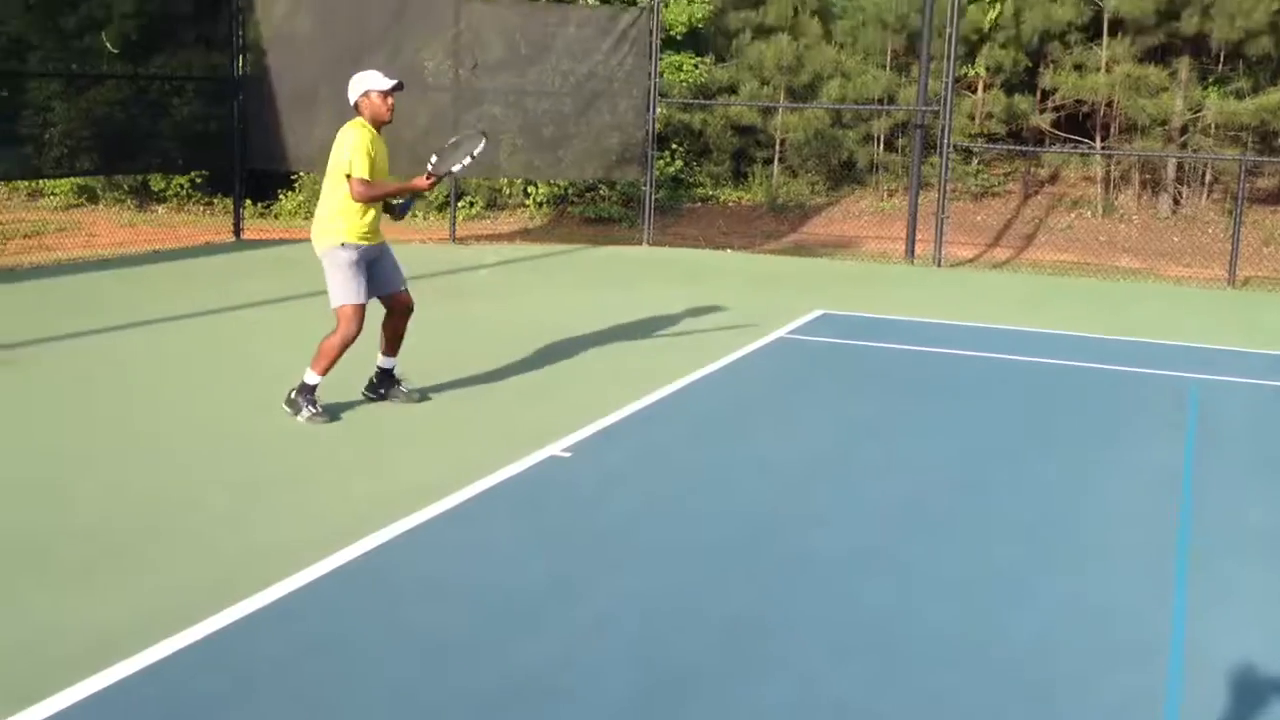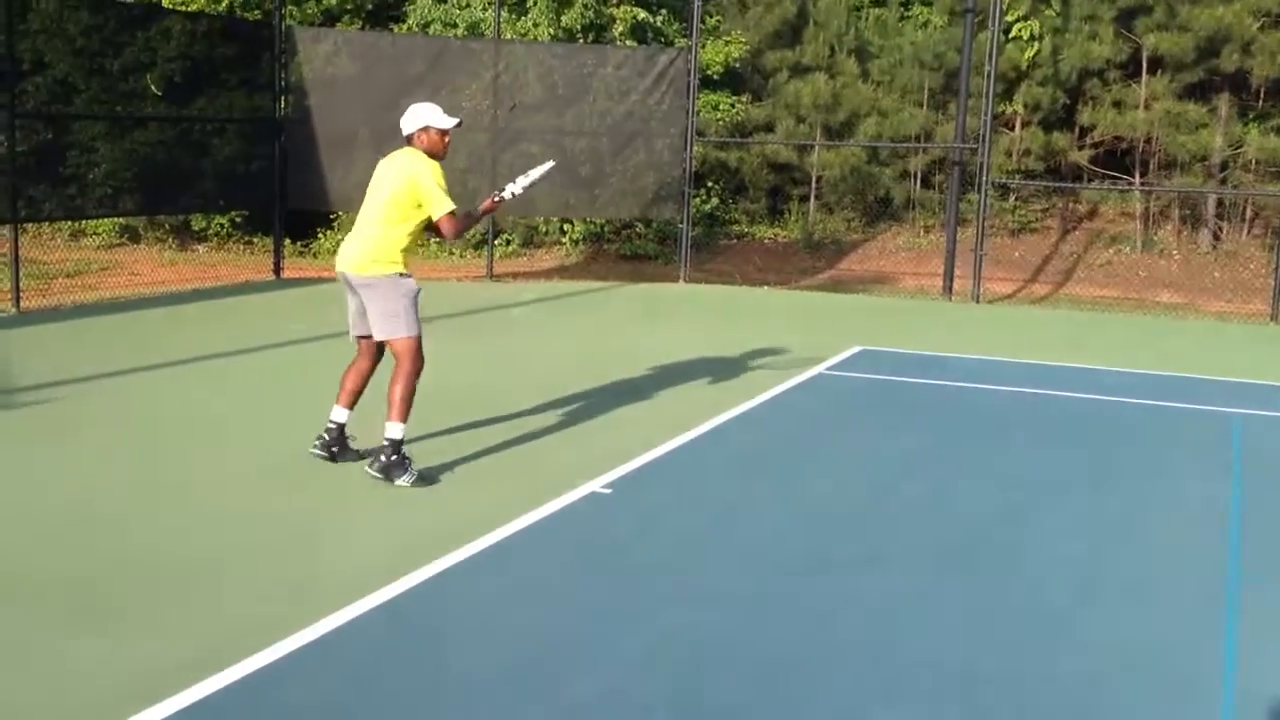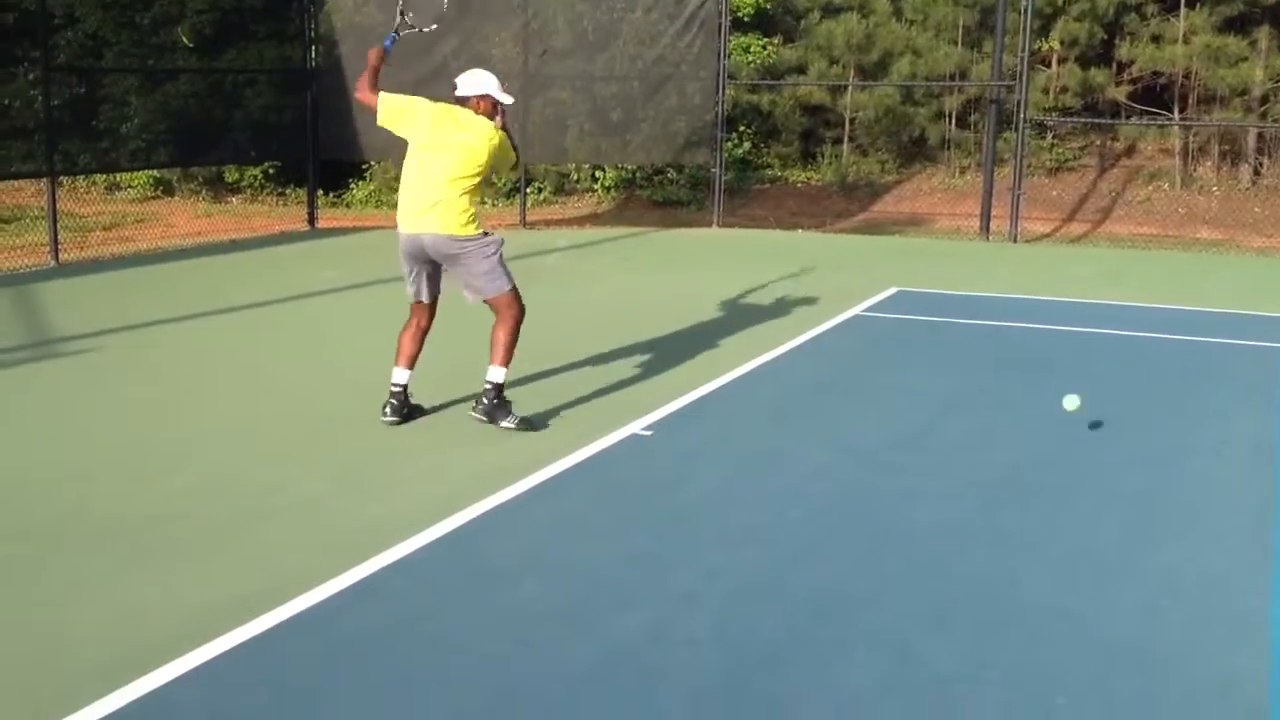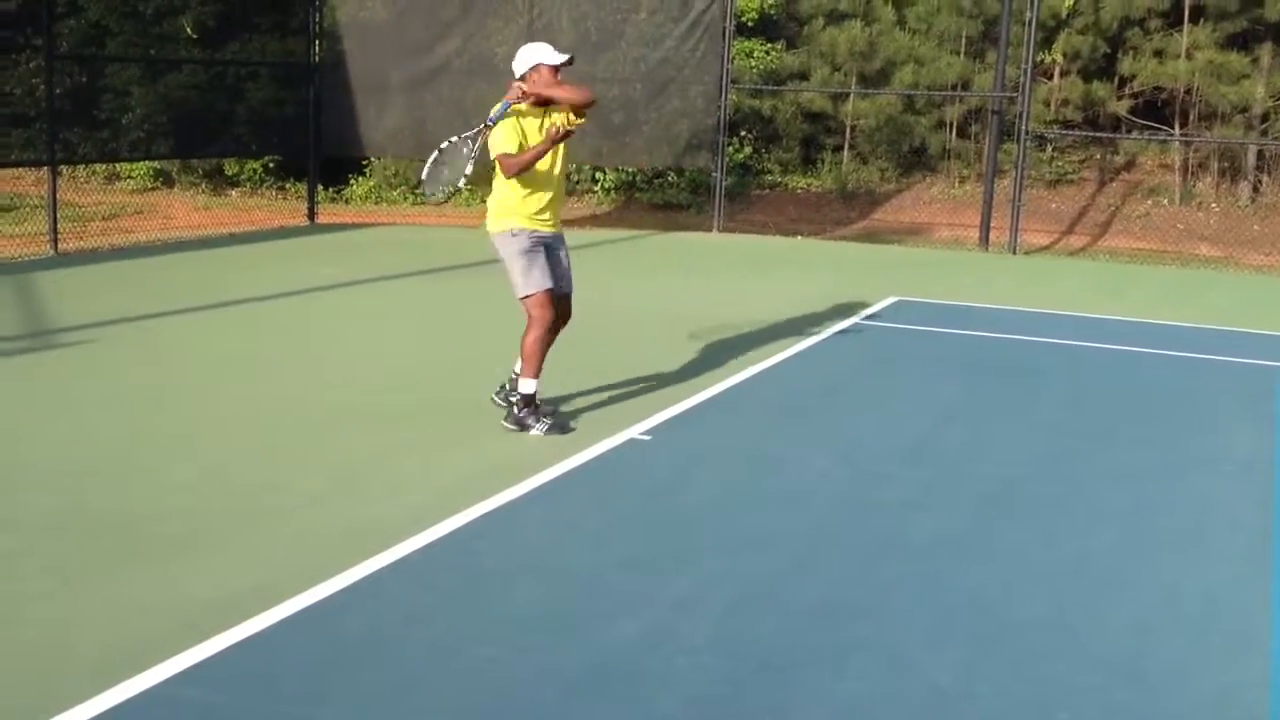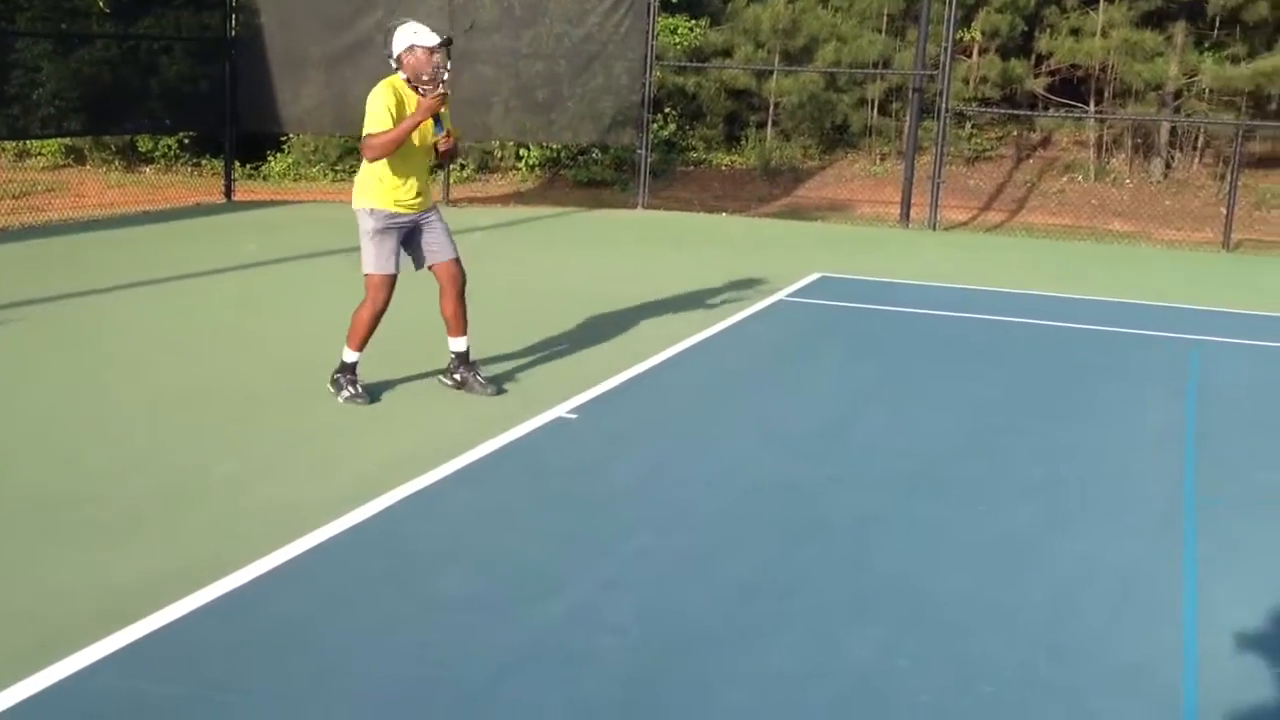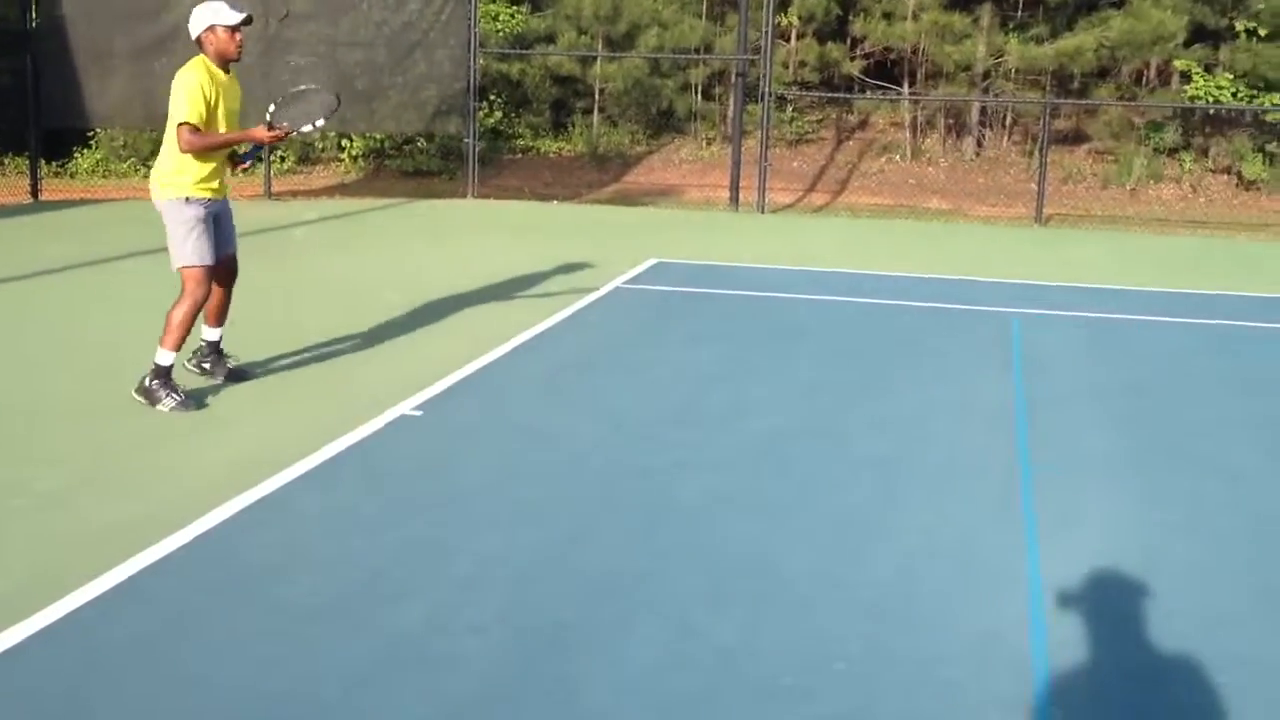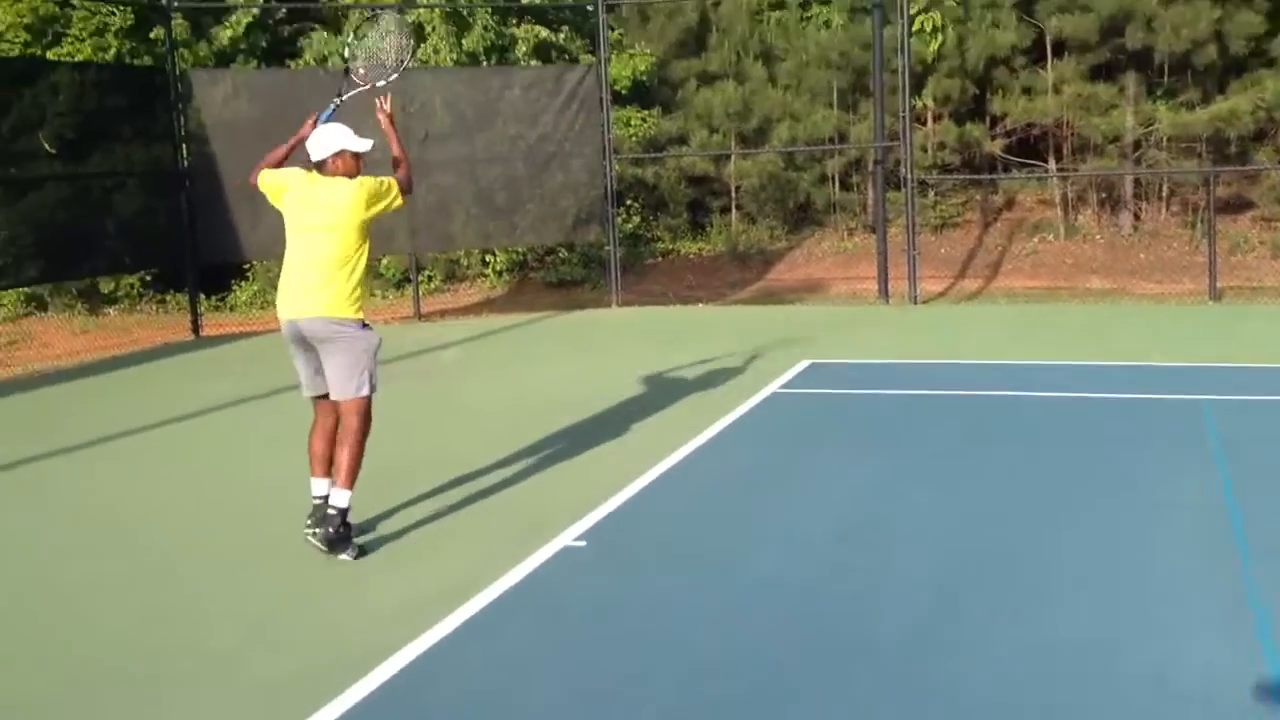
dt=0.7s
person 1, frame 1
left shoulder: (377, 139)
right shoulder: (354, 136)
right elbow: (358, 192)
left wrist: (394, 205)
right wrist: (410, 187)
left hip: (369, 240)
right hip: (340, 241)
left knee: (402, 305)
right knee: (350, 325)
left ankle: (382, 380)
right ankle: (302, 393)
person 1, frame 2
left shoulder: (391, 161)
right shoulder: (426, 168)
right elbow: (452, 228)
left wrist: (433, 215)
right wrist: (482, 211)
left hip: (351, 263)
right hip: (379, 269)
left knee: (368, 354)
right knee: (410, 358)
left ankle: (331, 437)
right ankle: (390, 454)
person 1, frame 3
left shoulder: (423, 112)
right shoulder: (493, 136)
left elbow: (364, 94)
right elbow: (513, 163)
left wrist: (374, 61)
left hip: (410, 231)
right hip: (455, 233)
left knee: (420, 315)
right knee: (511, 310)
left ankle: (397, 398)
right ankle: (491, 396)
person 1, frame 4
left shoulder: (560, 108)
right shoulder: (509, 114)
left elbow: (586, 98)
right elbow: (509, 170)
left wrist: (534, 89)
right wrist: (546, 143)
left hip: (549, 227)
right hip: (514, 227)
left knee: (561, 313)
right knee: (544, 315)
left ankle: (514, 385)
right ankle: (523, 408)
person 1, frame 5
left shoulder: (436, 95)
right shoulder: (385, 94)
left elbow: (437, 154)
right elbow: (371, 151)
left wrist: (446, 145)
right wrist: (417, 117)
left hip: (421, 206)
right hip: (380, 207)
left knee: (454, 279)
right knee: (379, 295)
left ankle: (460, 366)
right ankle: (345, 372)
person 1, frame 6
left shoulder: (229, 81)
right shoulder: (194, 77)
right elbow: (188, 141)
left wrist: (233, 155)
right wrist: (248, 137)
left hip: (211, 193)
right hip: (182, 193)
left knee: (225, 273)
right knee: (197, 289)
left ankle: (208, 353)
right ankle: (155, 379)
person 1, frame 7
left shoulder: (292, 183)
right shoulder: (361, 190)
left elbow: (257, 174)
right elbow: (405, 182)
left wrist: (298, 138)
right wrist: (390, 126)
left hip: (293, 315)
right hip: (336, 317)
left knee: (326, 411)
right knee: (356, 419)
left ankle: (321, 508)
right ankle: (333, 523)
